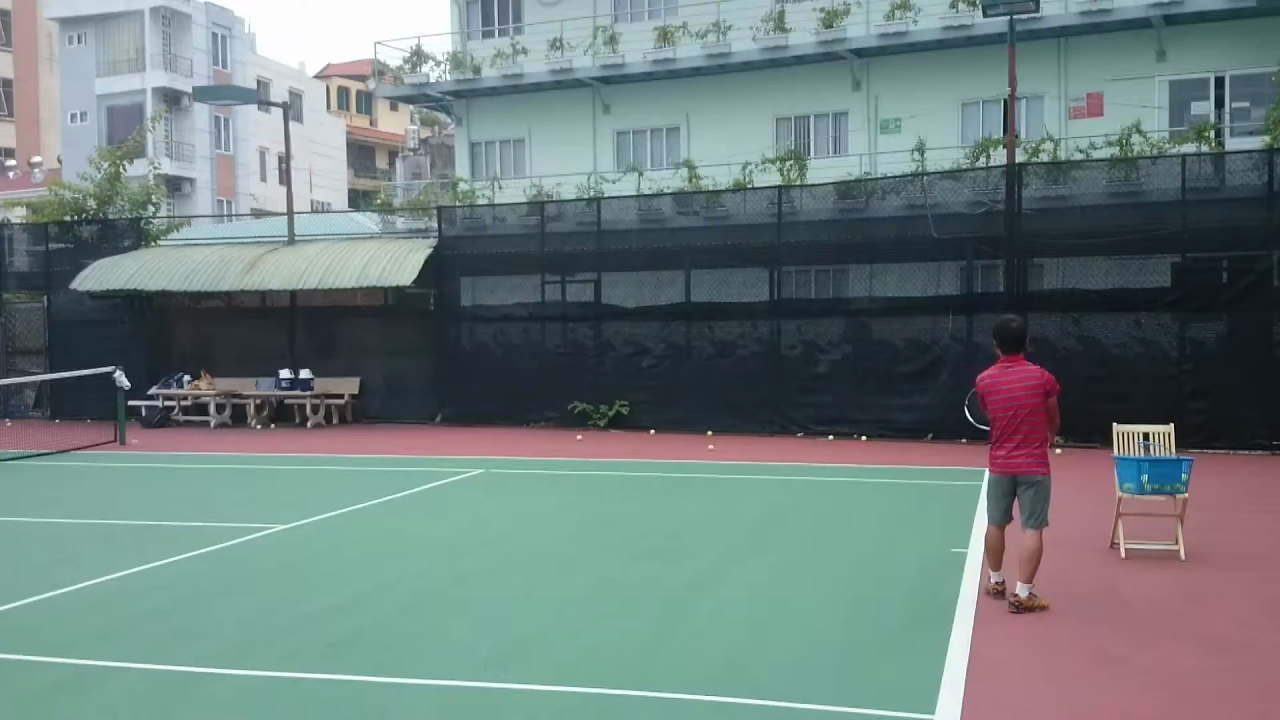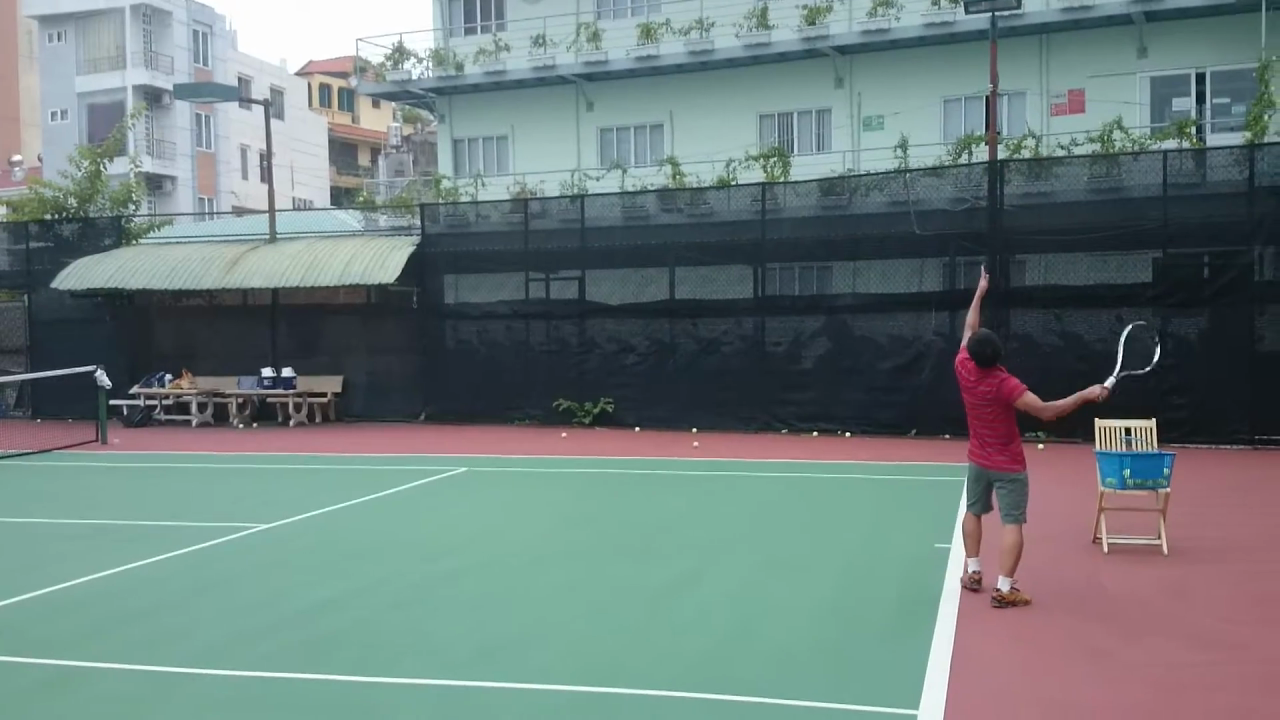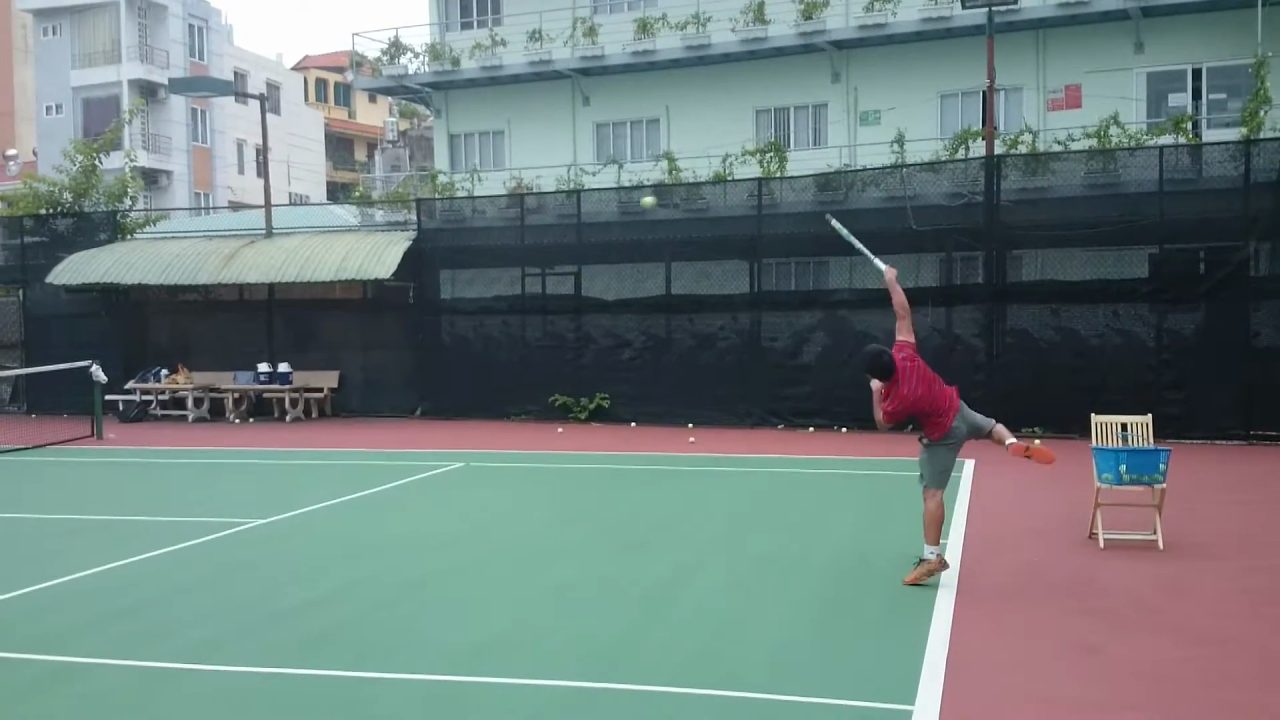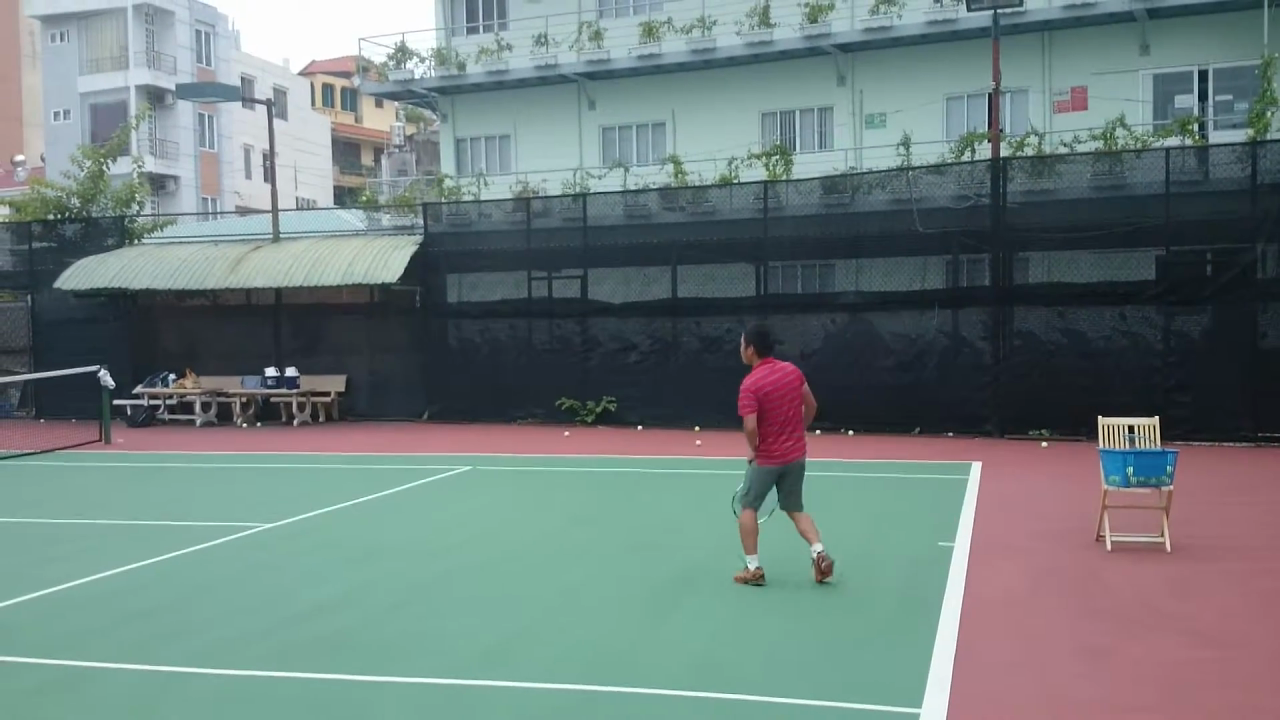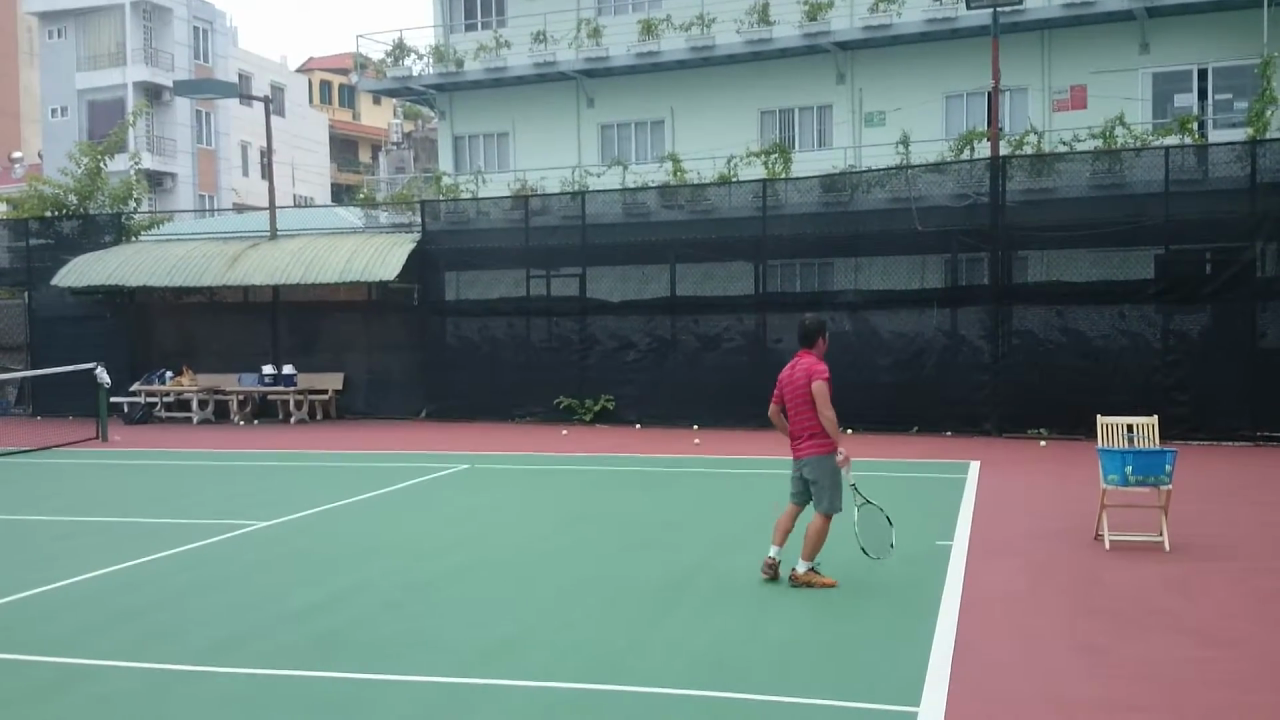
dt=1s
person 1, frame 1
left shoulder: (984, 380)
right shoulder: (1042, 378)
right elbow: (1053, 424)
left hip: (1000, 466)
right hip: (1034, 467)
left knee: (996, 524)
right knee: (1032, 529)
left ankle: (995, 583)
right ankle: (1022, 595)
person 1, frame 2
left shoulder: (963, 370)
right shoulder: (1006, 386)
left elbow: (969, 329)
right elbow: (1047, 411)
left wrist: (980, 292)
right wrist: (1087, 394)
left hip: (978, 462)
right hip: (1009, 466)
left knee: (973, 513)
right knee: (1012, 523)
left ankle: (973, 572)
right ankle: (1004, 588)
person 1, frame 3
left shoulder: (894, 404)
right shoulder: (905, 359)
left elbow: (882, 424)
right elbow: (904, 317)
left wrist: (876, 395)
right wrist: (893, 283)
left hip: (941, 437)
right hip: (959, 411)
left knee: (931, 494)
right knee: (990, 427)
left ankle: (932, 557)
right ankle: (1014, 444)
person 1, frame 4
left shoulder: (749, 385)
right shoulder: (793, 371)
left elbow: (750, 428)
right elbow: (811, 406)
left wrist: (753, 450)
left hip: (767, 460)
right hip: (796, 456)
left knee: (747, 508)
right knee: (795, 510)
left ankle: (753, 568)
right ankle: (819, 553)
person 1, frame 5
left shoulder: (787, 370)
right shoulder: (817, 367)
left elbow: (773, 413)
right elbow: (824, 410)
right wrist: (839, 445)
left hip: (800, 451)
right hip: (820, 451)
left knee: (795, 505)
right knee: (824, 511)
left ankle: (772, 558)
right ankle: (803, 570)
